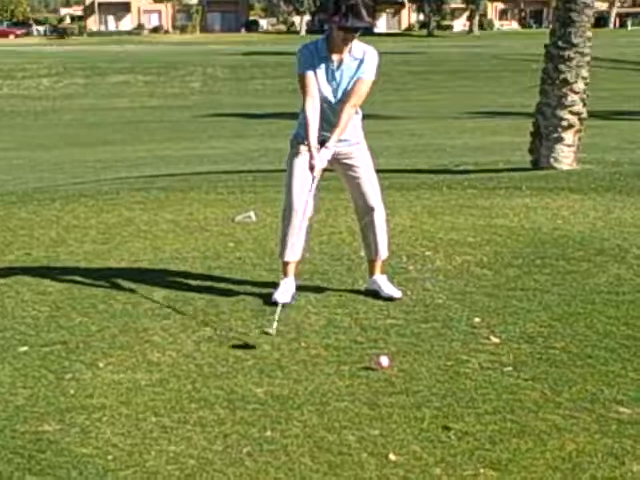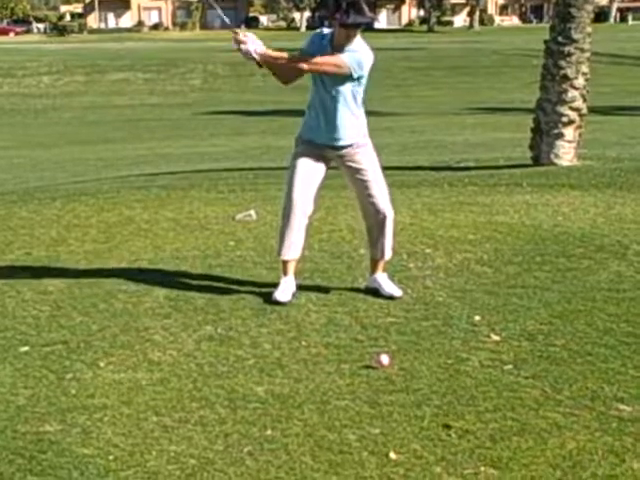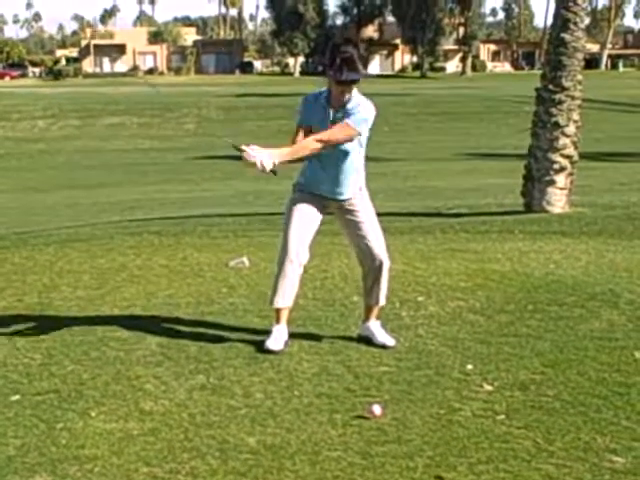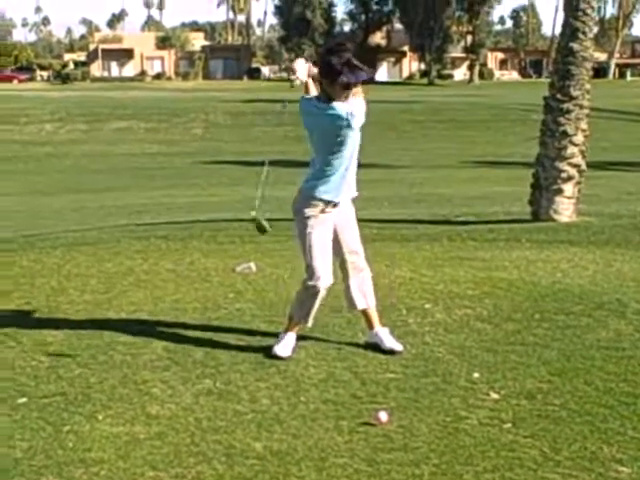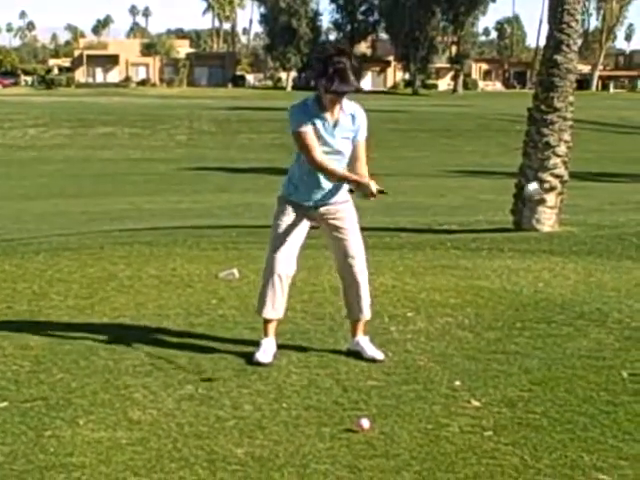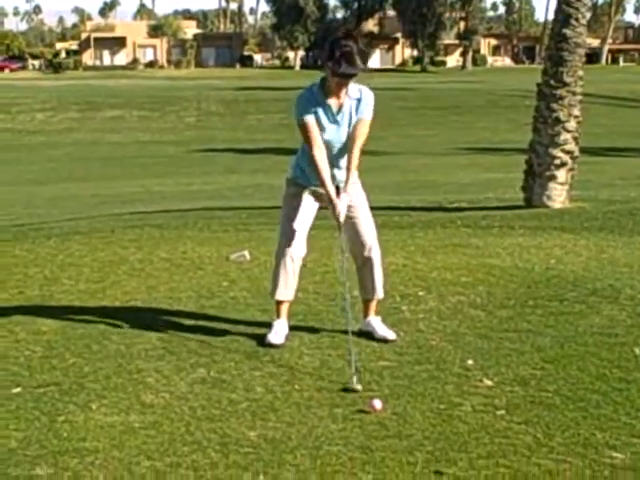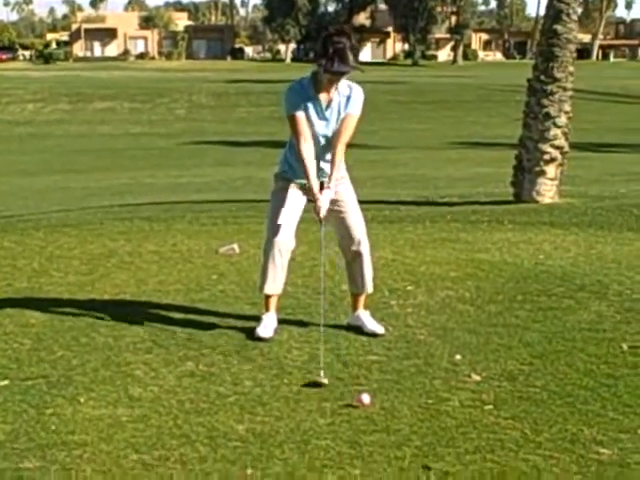
dt=0.7s
person 1, frame 1
left shoulder: (368, 56)
right shoulder: (308, 53)
left elbow: (351, 104)
right elbow: (310, 100)
left wrist: (331, 146)
right wrist: (313, 147)
left hip: (349, 142)
right hip: (309, 140)
left knee: (372, 207)
right knee: (297, 208)
left ankle: (376, 277)
right ankle: (288, 280)
person 1, frame 2
left shoulder: (361, 56)
right shoulder: (319, 39)
left elbow: (304, 64)
right elbow: (286, 76)
left wrist: (260, 53)
right wrist: (259, 52)
left hip: (353, 143)
right hip: (313, 142)
left knee: (381, 210)
right knee: (296, 207)
left ankle: (377, 275)
right ankle: (287, 279)
person 1, frame 3
left shoulder: (364, 110)
right shoulder: (311, 102)
left elbow: (320, 142)
right elbow: (300, 143)
left wrist: (275, 155)
right wrist: (270, 155)
left hip: (350, 194)
right hip: (310, 191)
left knee: (377, 258)
right knee: (292, 256)
left ankle: (370, 323)
right ankle: (280, 328)
person 1, frame 4
left shoulder: (308, 105)
right shoulder: (348, 115)
right elbow: (358, 93)
left wrist: (309, 72)
right wrist: (309, 72)
left hip: (338, 199)
right hip: (317, 205)
left knee: (356, 262)
right knee: (319, 277)
left ankle: (375, 330)
right ankle: (289, 333)
person 1, frame 5
left shoulder: (356, 114)
right shoulder: (300, 112)
left elbow: (358, 162)
right elbow: (316, 159)
left wrist: (364, 182)
right wrist: (356, 179)
left hip: (337, 201)
right hip: (297, 202)
left knee: (356, 267)
right knee: (279, 267)
left ankle: (359, 338)
right ankle: (268, 340)
person 1, frame 6
left shoulder: (364, 97)
right shoulder: (306, 100)
left elbow: (355, 147)
right elbow: (316, 149)
left wrist: (346, 191)
right wrist: (331, 196)
left hip: (345, 181)
right hip: (306, 182)
left knee: (368, 247)
right knee: (290, 247)
left ankle: (370, 318)
right ankle: (280, 321)
person 1, frame 7
left shoulder: (354, 94)
right shoulder: (296, 92)
left elbow: (340, 144)
right elbow: (303, 143)
left wrist: (330, 188)
right wrist: (315, 191)
left hip: (334, 176)
right hip: (294, 176)
left knee: (357, 241)
right knee: (278, 241)
left ankle: (359, 312)
right ankle: (269, 315)
